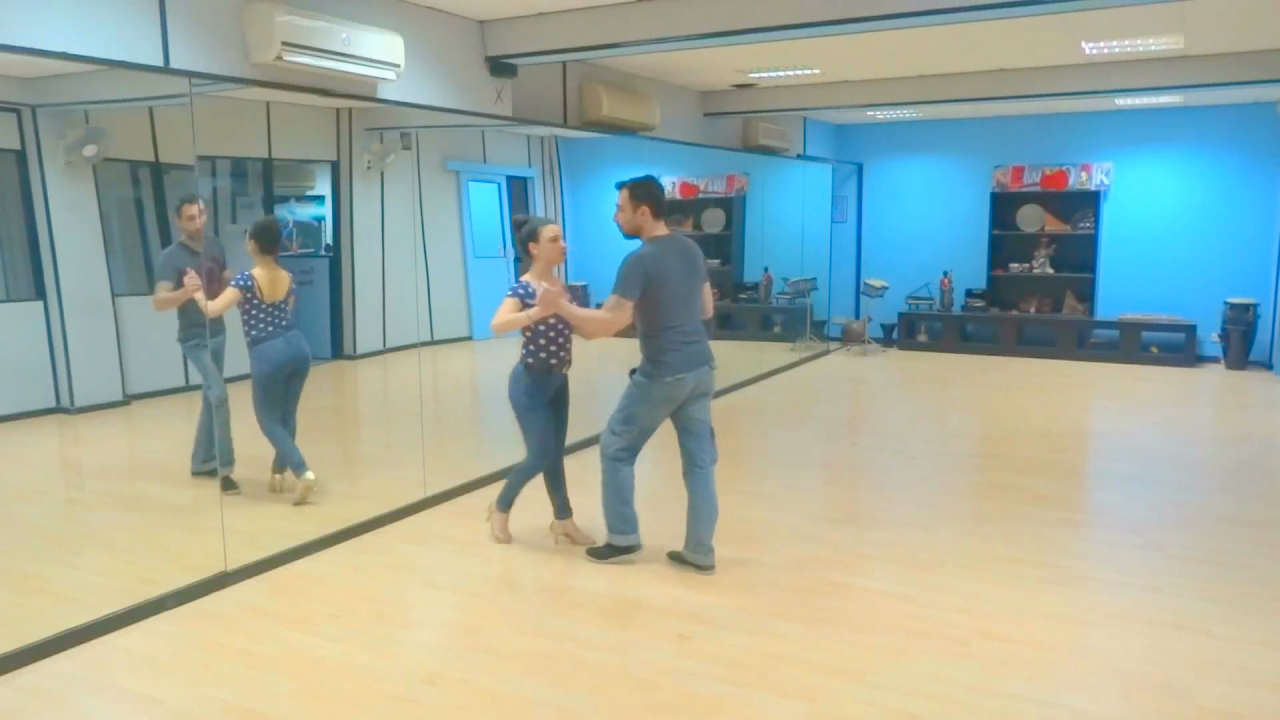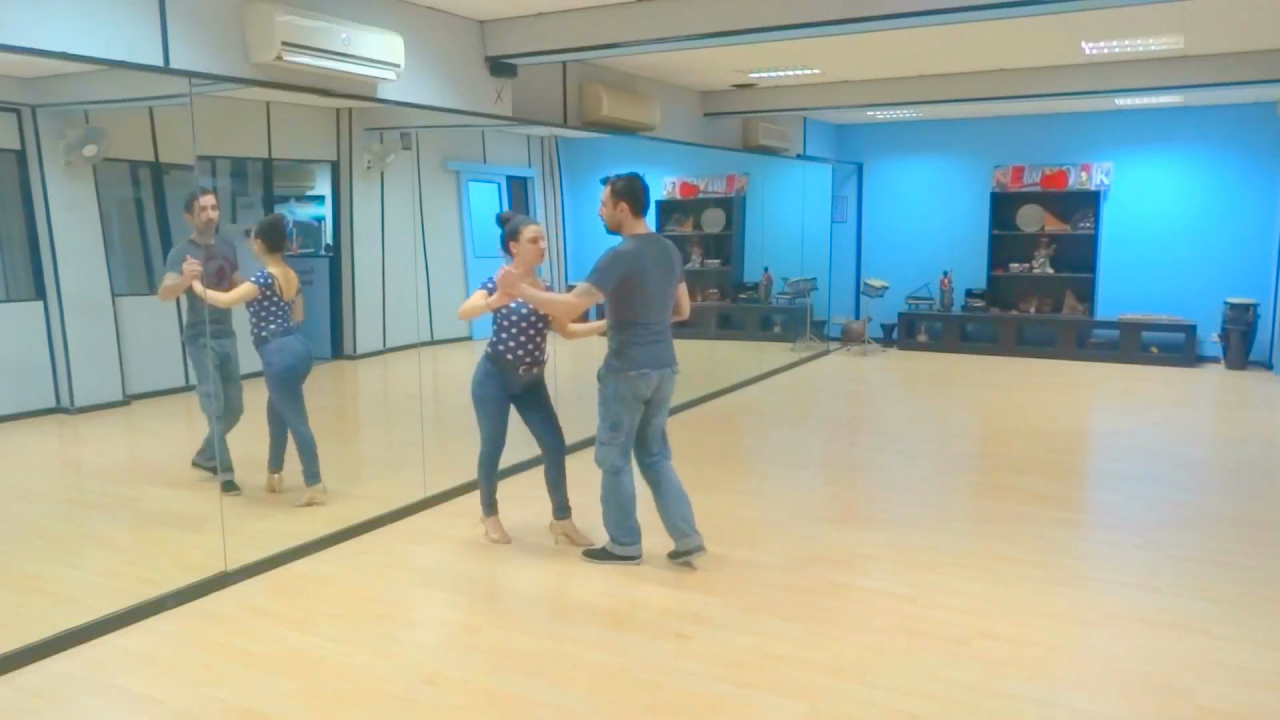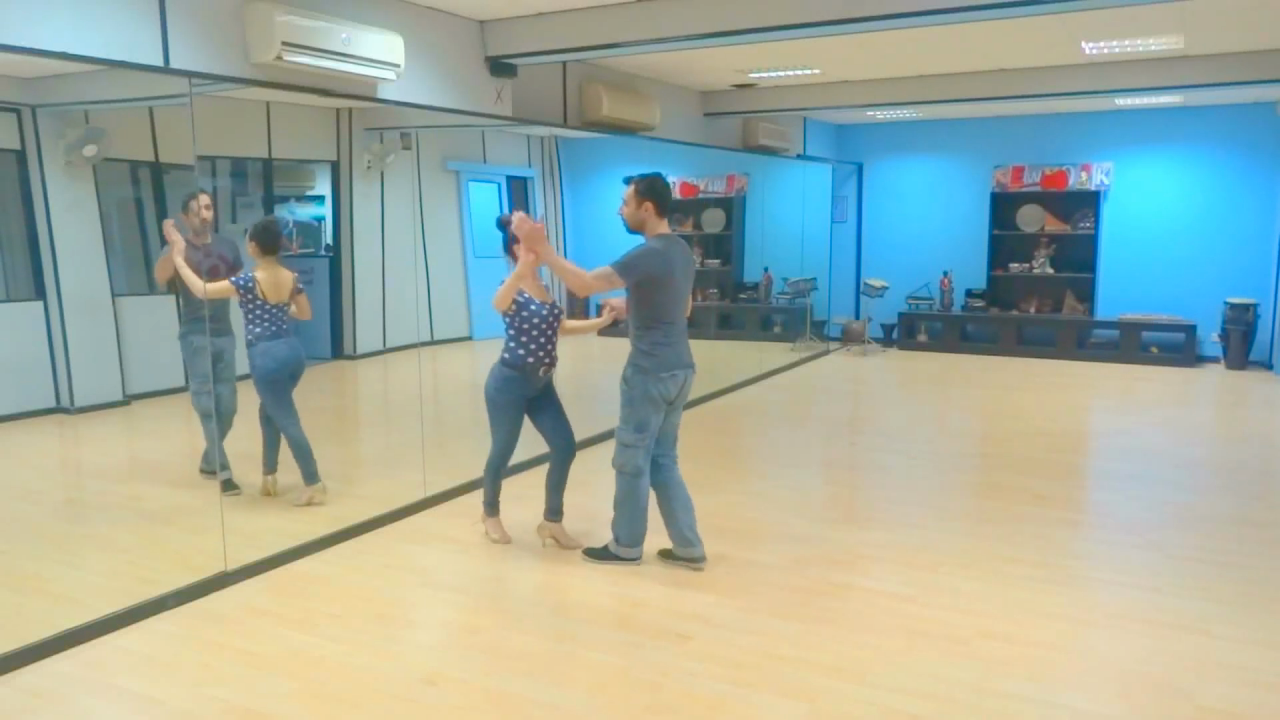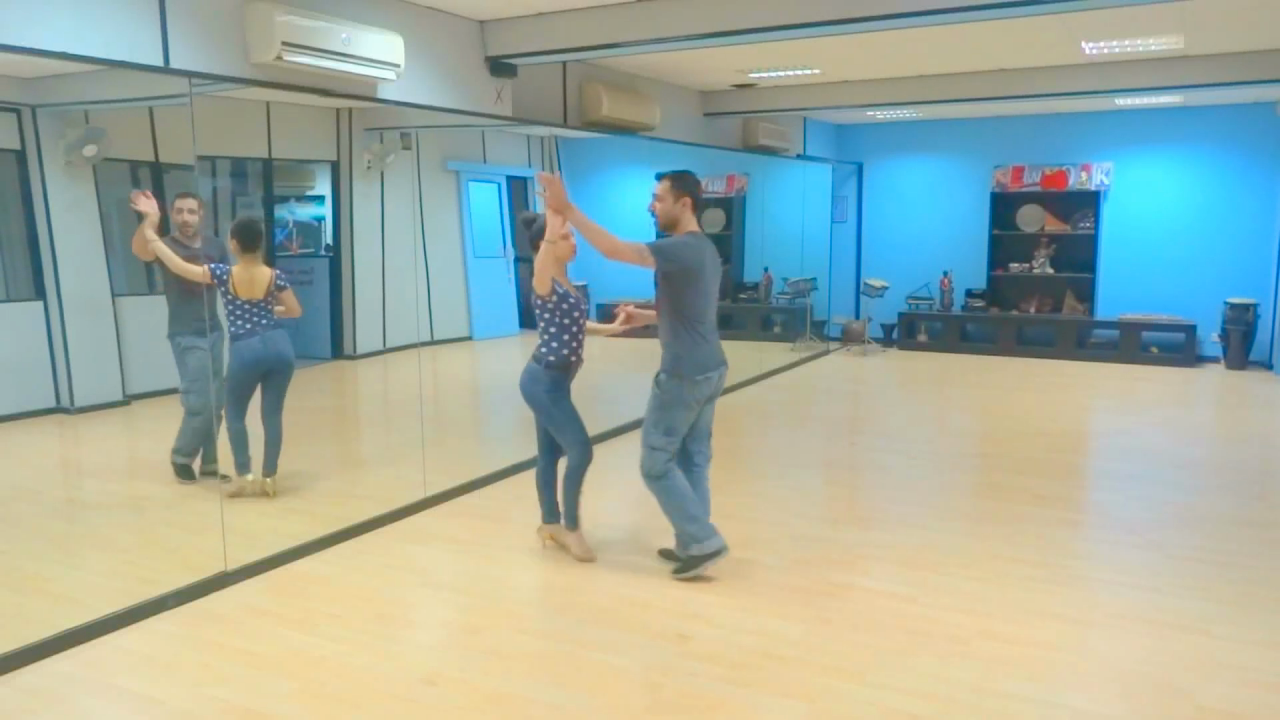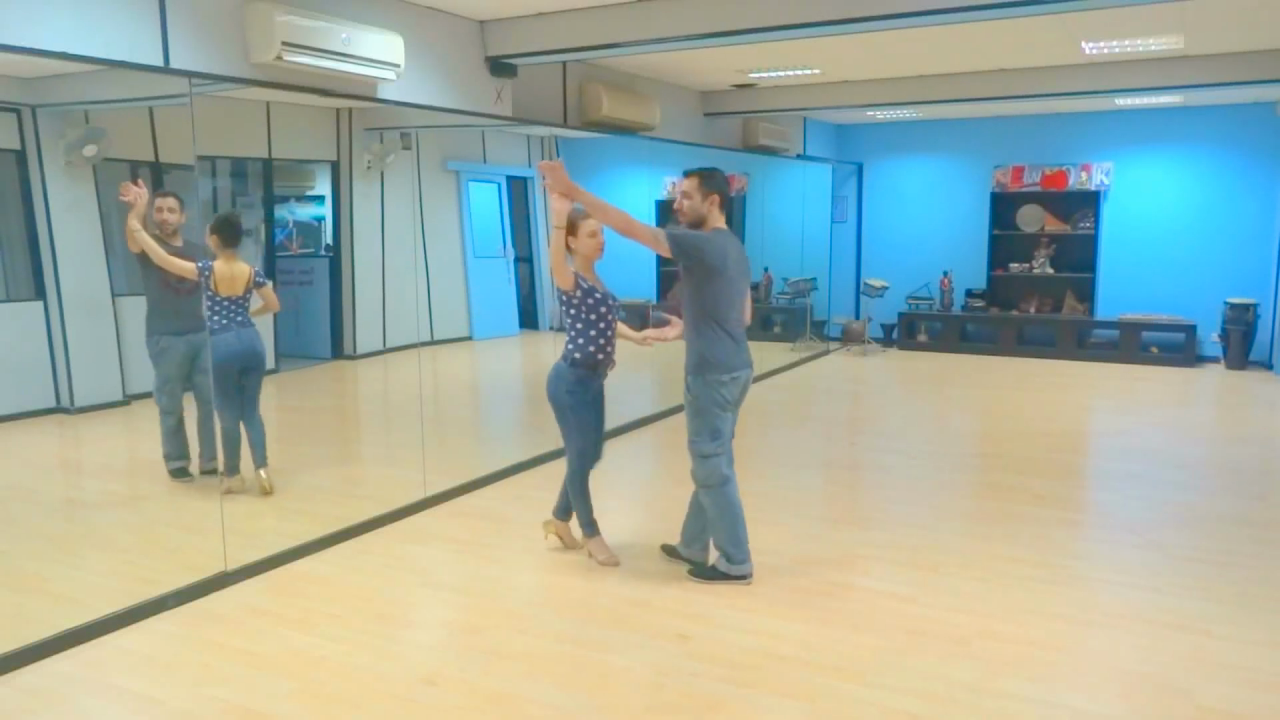
dt=0.4s
person 1, frame 1
left shoulder: (639, 261)
right shoulder: (691, 249)
left elbow: (608, 324)
left wrist: (560, 305)
left hip: (661, 376)
right hip: (700, 370)
left knee: (616, 449)
right knee: (700, 462)
left ankle: (624, 538)
right ankle: (700, 551)
person 1, frame 2
left shoulder: (621, 257)
right shoulder: (669, 251)
left elbow: (571, 307)
right elbow: (682, 310)
left wrist: (520, 289)
left hip: (627, 372)
right hip: (663, 369)
left knee: (615, 460)
right knee: (655, 457)
left ankle: (624, 545)
right ankle: (687, 538)
person 1, frame 3
left shoulder: (648, 255)
right shoulder: (681, 251)
left elbow: (585, 284)
left wrist: (541, 248)
right wrist: (631, 308)
left hip: (650, 372)
right hip: (680, 368)
left knee: (633, 461)
right knee: (662, 459)
left ankle: (626, 545)
right ankle: (688, 546)
person 1, frame 4
left shoulder: (681, 249)
right shoulder: (703, 249)
left elbow: (615, 249)
left wrist: (567, 209)
right wrist: (648, 316)
left hip: (685, 374)
right hip: (709, 369)
left knee: (657, 464)
right knee: (694, 461)
left ankle: (704, 541)
right ankle: (692, 548)
person 1, frame 5
left shoulder: (701, 245)
right shoulder: (733, 249)
left elbow: (629, 228)
left wrist: (573, 191)
right wrist: (687, 329)
left hip: (712, 375)
right hip: (733, 369)
left knee: (714, 471)
right knee: (709, 466)
left ankle: (736, 563)
right ankle: (692, 546)
person 2, frame 1
left shoulder: (559, 286)
right shoulder: (523, 288)
right elbow: (497, 324)
right wrist: (537, 312)
left hip: (556, 381)
right hip: (531, 382)
left knee: (552, 453)
right knee: (541, 455)
left ankle: (563, 520)
right ankle: (500, 508)
person 2, frame 2
left shoulder: (545, 289)
right shoulder: (497, 283)
left elbow: (566, 330)
right elbow: (464, 312)
left wrist: (605, 324)
right wrist: (495, 302)
left hip: (531, 380)
right hip: (495, 377)
left knee: (555, 446)
right knee: (493, 447)
left ankle: (562, 520)
right ankle: (489, 515)
person 2, frame 3
left shoulder: (545, 288)
right shoulder: (513, 289)
left elbow: (561, 327)
right elbow: (498, 304)
left wrist: (602, 321)
right wrist: (522, 269)
left hip: (541, 383)
right hip: (509, 382)
left knee: (565, 448)
right knee: (503, 451)
left ankle: (552, 522)
right ankle: (490, 514)
person 2, frame 4
left shoulder: (565, 283)
right shoulder: (545, 285)
right elbow: (541, 265)
left wrist: (610, 328)
right wrist: (552, 231)
left hip: (558, 379)
right hip: (543, 381)
left knee: (551, 453)
right knee: (581, 451)
left ankle: (551, 524)
right ankle: (570, 527)
person 2, frame 5
left shoulder: (594, 280)
right shoulder: (570, 281)
right elbow: (555, 262)
left wrist: (635, 336)
right wrist: (559, 219)
left hip: (591, 380)
right hip: (571, 381)
left knee: (588, 455)
right knee: (582, 458)
left ankle: (559, 519)
right ankle: (590, 535)
person 3, frame 1
left shoulder: (215, 246)
right shoulder: (171, 257)
right elbow: (159, 302)
right wrist: (185, 291)
left hip: (217, 333)
right hip: (195, 339)
left knee: (212, 400)
right knee: (218, 398)
left ankle: (202, 463)
right ankle: (224, 469)
person 3, frame 2
left shoulder: (227, 247)
right shoulder: (181, 252)
right elbow: (164, 294)
right wrist: (185, 279)
left hip: (227, 336)
right hip: (201, 339)
left knee: (233, 408)
right knee: (216, 408)
left ankle: (205, 456)
right ankle: (225, 473)
person 3, frame 3
left shoulder: (227, 246)
right elbow: (161, 278)
right wrist: (171, 252)
left hip: (225, 335)
right hip: (195, 337)
left knee: (227, 406)
right knee: (208, 406)
left ankle: (210, 461)
right ankle: (222, 472)
person 3, frame 4
left shoulder: (215, 247)
right shoulder: (166, 246)
right elbow: (139, 250)
right wrist: (151, 220)
left hip: (214, 333)
right hip: (186, 336)
left knee: (216, 403)
right knee: (198, 403)
left ankle: (209, 463)
right ankle: (182, 457)
person 3, frame 5
left shoulder: (198, 251)
right shoulder: (147, 246)
right elbow: (131, 236)
right wrist: (139, 209)
left hip: (199, 335)
right hip: (165, 338)
left knee: (209, 400)
right knee: (171, 404)
left ankle: (209, 462)
right ankle: (176, 462)
person 4, frame 1
left shoulder: (246, 279)
right shoulder: (288, 279)
left elbow: (213, 310)
left wrist: (197, 293)
left hip: (267, 354)
right hip: (297, 346)
left knee: (268, 419)
right knee: (287, 415)
left ankle: (303, 472)
right ankle: (279, 474)
person 4, frame 2
left shoulder: (264, 278)
right shoulder: (292, 276)
left elbow: (225, 301)
left wrist: (197, 286)
left hip: (280, 354)
right hip: (300, 348)
left knee: (296, 420)
right knee: (277, 411)
left ankle: (315, 486)
right ankle: (275, 474)
person 4, frame 3
left shoulder: (249, 281)
right shoulder: (291, 278)
left elbow: (201, 291)
right elbow: (306, 314)
left wrist: (179, 258)
left hip: (267, 356)
right hip: (293, 351)
left knee: (288, 422)
right knee: (269, 413)
left ankle: (314, 485)
right ankle: (269, 476)
person 4, frame 4
left shoulder: (224, 274)
right shoulder: (274, 276)
left elbow: (177, 266)
right elbow: (295, 311)
left wrist: (151, 232)
left hip: (246, 351)
right hip: (279, 347)
left knee: (235, 413)
right knee: (272, 414)
left ankle: (244, 475)
right ankle: (269, 478)
person 4, frame 5
left shoulder: (207, 270)
right shoulder: (253, 273)
left elbow: (161, 258)
right elbow: (274, 305)
left wrist: (135, 221)
left hip: (222, 346)
right hip: (251, 342)
left knee: (229, 413)
right knee: (251, 411)
left ankle: (232, 476)
right ankle: (261, 470)
